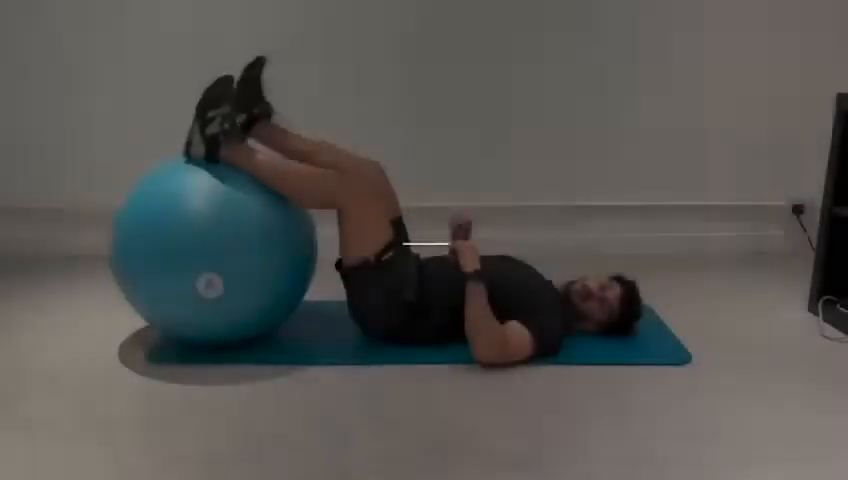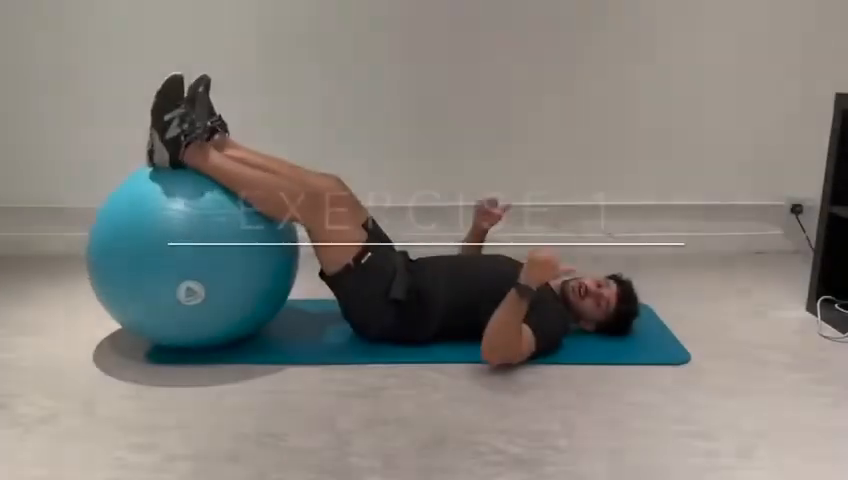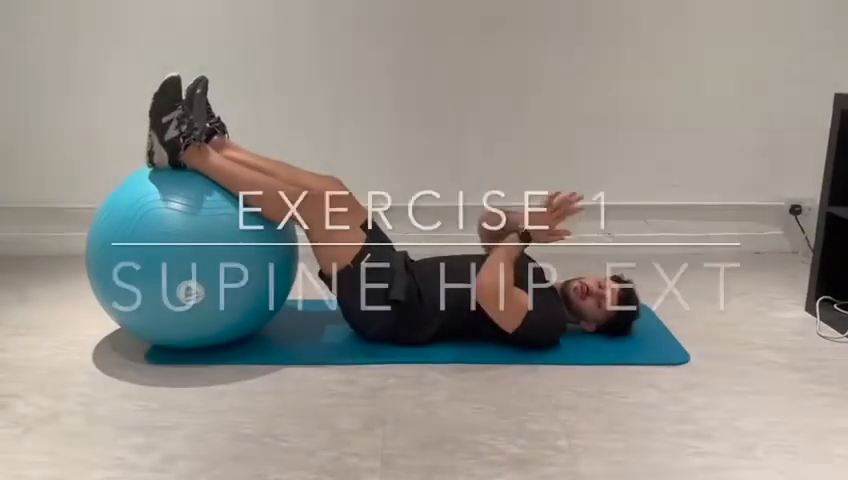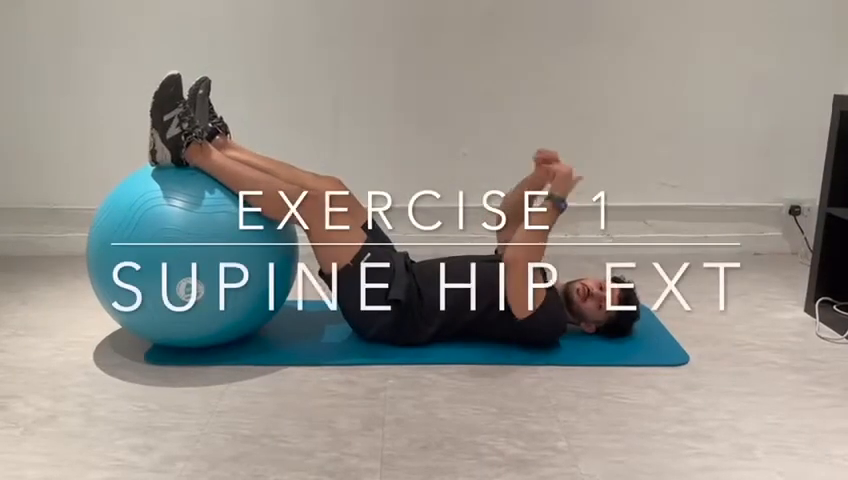
dt=0.5s
person 1, frame 1
left shoulder: (550, 326)
right shoulder: (542, 292)
left elbow: (488, 349)
left wrist: (471, 274)
right wrist: (461, 248)
left hip: (394, 310)
right hip: (411, 280)
left knee: (355, 188)
right knee: (367, 177)
left ankle: (226, 147)
right ankle: (261, 124)
person 1, frame 2
left shoulder: (550, 323)
right shoulder: (542, 292)
left elbow: (495, 352)
left wrist: (525, 288)
right wrist: (480, 229)
left hip: (393, 309)
right hip: (402, 278)
left knee: (320, 200)
right knee: (327, 190)
left ankle: (188, 151)
right ankle: (215, 142)
person 1, frame 3
left shoulder: (546, 322)
right shoulder: (537, 279)
left elbow: (484, 291)
right elbow: (489, 228)
left wrist: (524, 232)
right wrist: (527, 224)
left hip: (392, 310)
right hip: (400, 278)
left knee: (318, 203)
right knee: (328, 190)
left ankle: (187, 152)
right ankle: (213, 143)
person 1, frame 4
left shoulder: (546, 321)
right shoulder: (538, 286)
left elbow: (517, 261)
right elbow: (509, 222)
left wrist: (556, 203)
right wrist: (540, 176)
left hip: (391, 311)
right hip: (400, 280)
left knee: (316, 203)
right knee: (330, 189)
left ankle: (189, 149)
right ankle: (216, 142)
